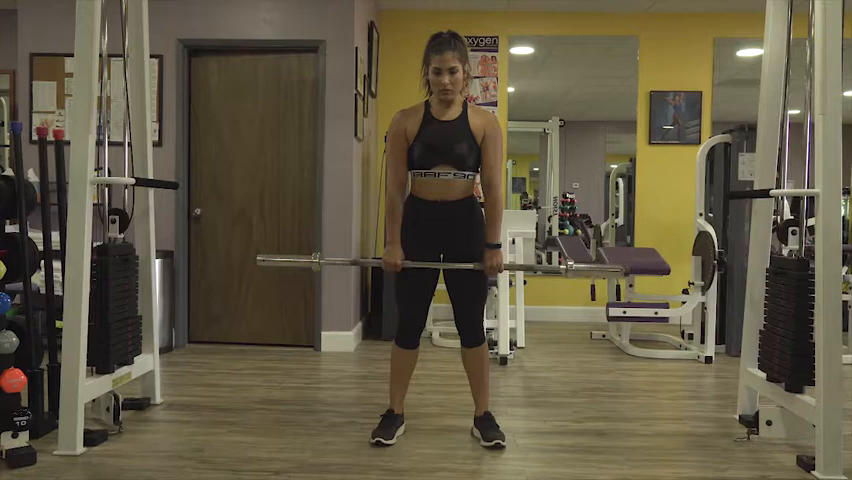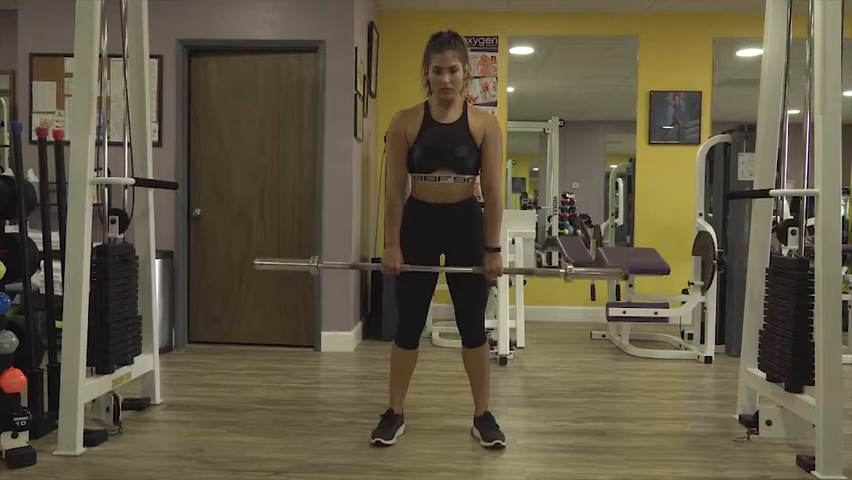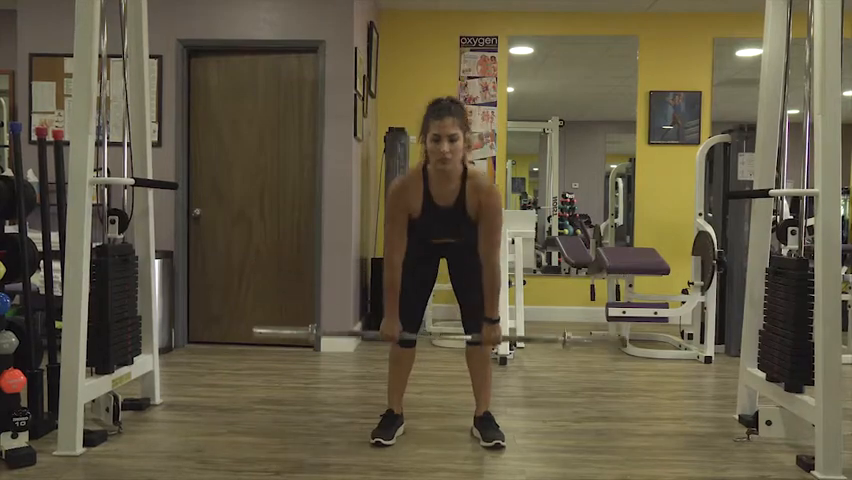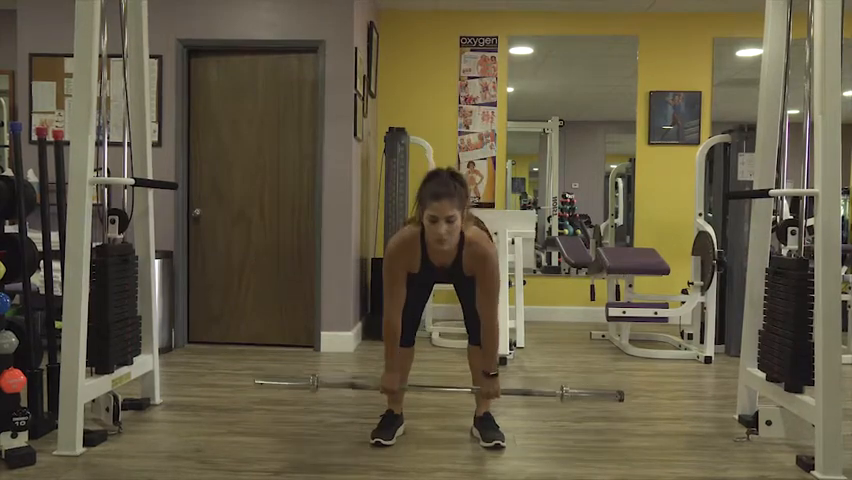
dt=0.4s
person 1, frame 1
left shoulder: (484, 122)
right shoulder: (405, 121)
left elbow: (493, 188)
right elbow: (395, 187)
left wrist: (494, 245)
right wrist: (392, 242)
left hip: (465, 224)
right hip: (418, 224)
left knee: (471, 325)
right knee: (409, 324)
left ankle: (482, 415)
right ankle: (394, 412)
person 1, frame 2
left shoulder: (485, 123)
right shoulder: (405, 122)
left elbow: (493, 189)
right elbow: (394, 188)
left wrist: (493, 248)
right wrist: (391, 245)
left hip: (466, 226)
right hip: (418, 226)
left knee: (473, 327)
right knee: (409, 325)
left ankle: (483, 416)
right ankle: (394, 413)
person 1, frame 3
left shoulder: (484, 189)
right shoulder: (403, 188)
left elbow: (490, 260)
right elbow: (394, 259)
left wrist: (492, 320)
right wrist: (390, 316)
left hip: (466, 249)
right hip: (420, 248)
left knee: (476, 329)
right knee: (405, 328)
left ankle: (482, 415)
right ankle: (394, 413)
person 1, frame 4
left shoulder: (481, 249)
right shoulder: (400, 247)
left elbow: (489, 321)
right elbow: (392, 318)
left wrist: (490, 373)
right wrist: (391, 369)
left knee: (477, 328)
right knee: (405, 328)
left ankle: (483, 416)
right ankle: (394, 414)
